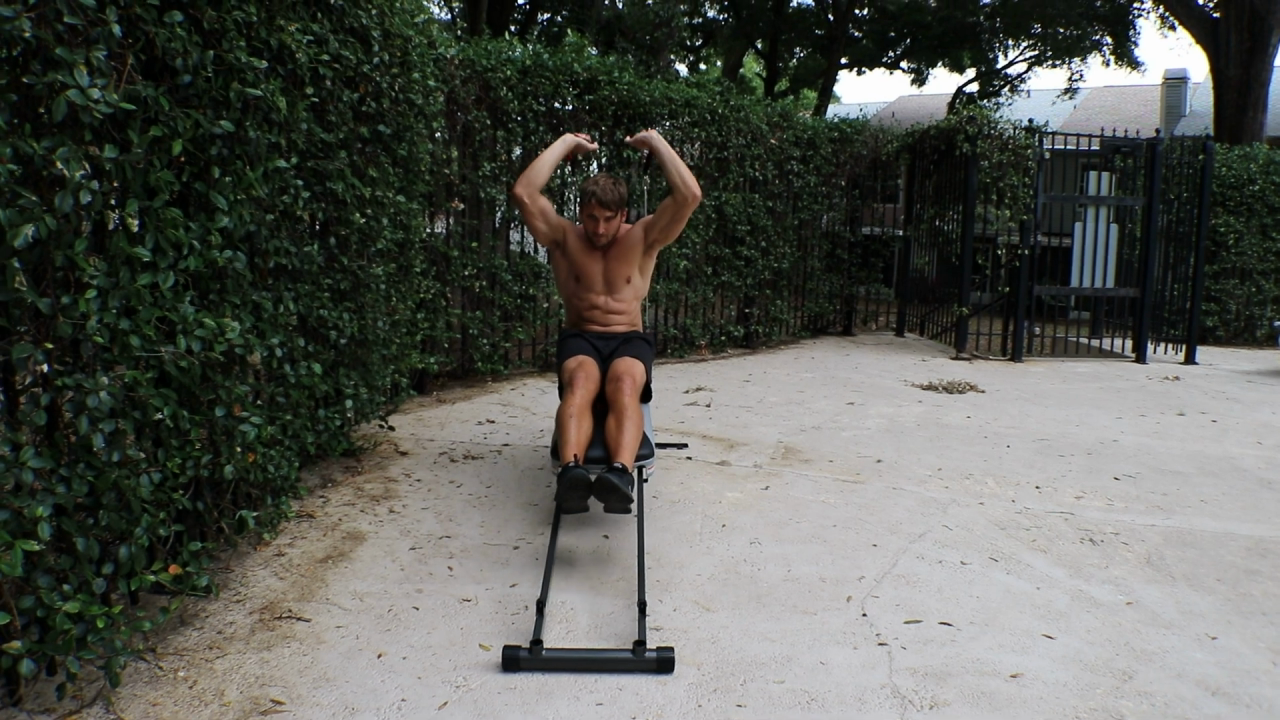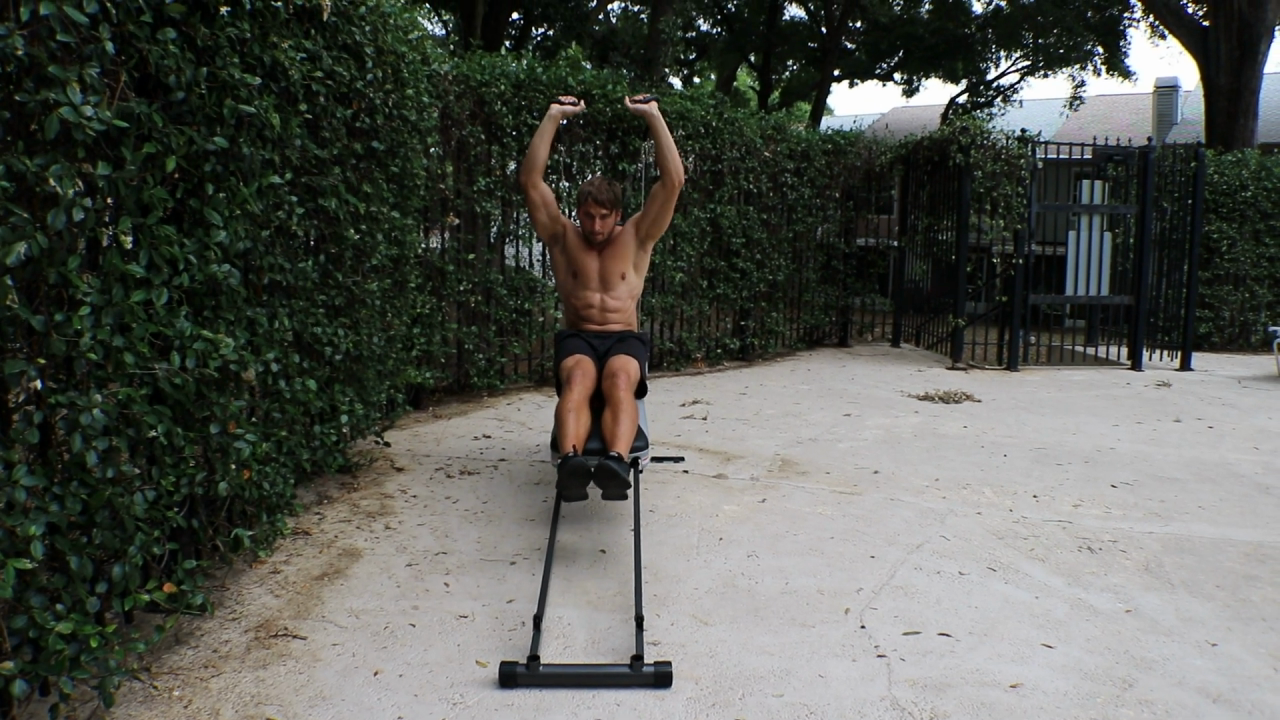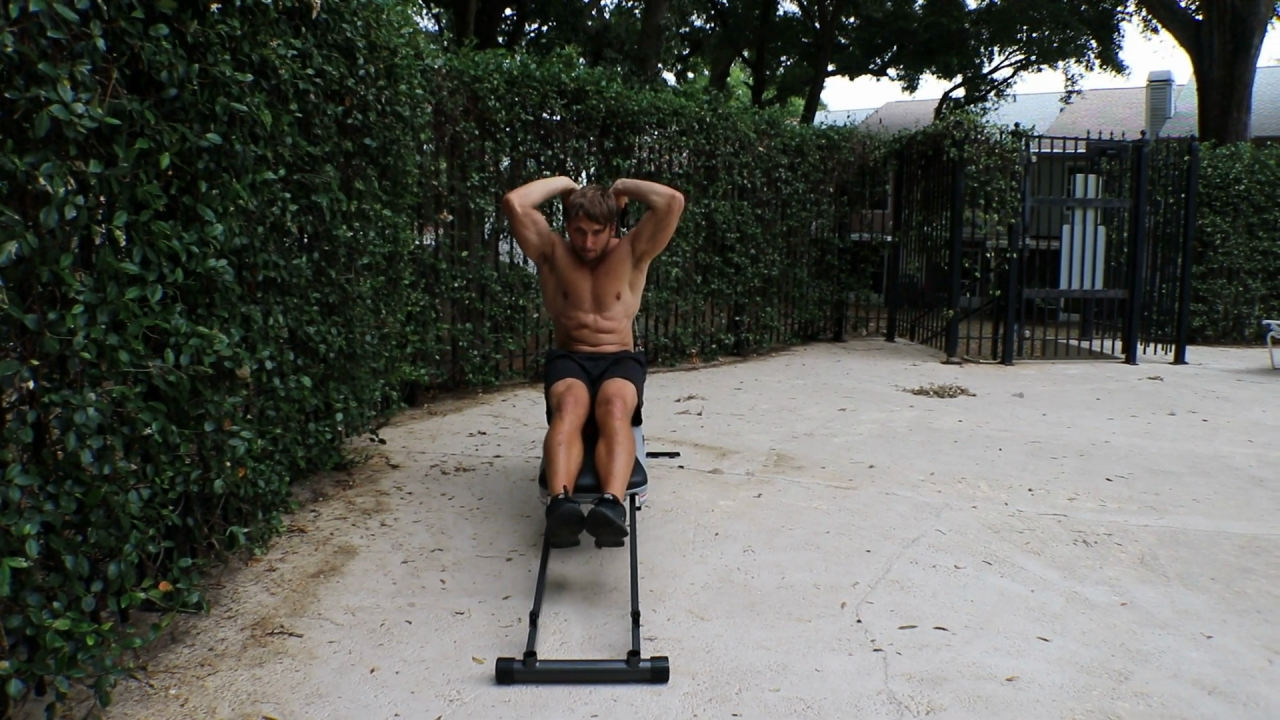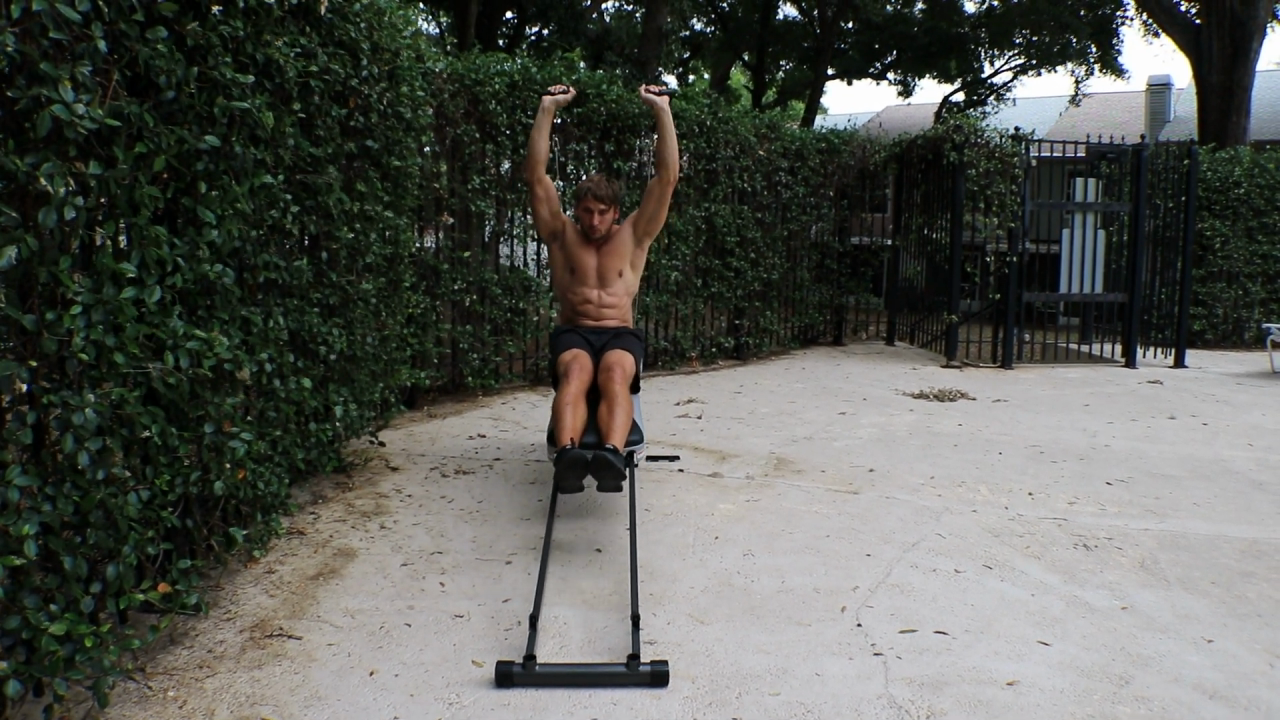
dt=1s
person 1, frame 1
left shoulder: (643, 237)
right shoulder: (563, 236)
left elbow: (690, 196)
right elbow: (523, 193)
left wrist: (655, 142)
right wrist: (566, 143)
left hip: (630, 339)
right hip: (580, 338)
left knee: (624, 384)
right knee: (580, 382)
left ankle: (621, 473)
right ankle: (570, 471)
person 1, frame 2
left shoulder: (636, 238)
right shoulder: (562, 238)
left elbow: (672, 182)
right elbow: (531, 181)
left wrist: (653, 116)
right wrist: (553, 116)
left hip: (625, 339)
right hip: (577, 338)
left knee: (619, 378)
right knee: (578, 377)
left ankle: (616, 463)
right ankle: (570, 462)
person 1, frame 3
left shoulder: (632, 253)
right shoulder: (552, 251)
left elbow: (672, 202)
right elbow: (513, 203)
left wrist: (623, 187)
right wrist: (564, 185)
left hip: (620, 359)
right hip: (568, 358)
left knee: (614, 408)
right knee: (569, 407)
left ankle: (612, 505)
right ankle: (560, 503)
person 1, frame 4
left shoulder: (634, 236)
right shoulder: (560, 235)
left elbow: (667, 177)
right elbow: (536, 176)
left wrist: (662, 110)
right wrist: (547, 109)
left hip: (621, 335)
right hip: (573, 333)
left knee: (614, 374)
right knee: (575, 372)
left ankle: (612, 455)
right ankle: (566, 454)
